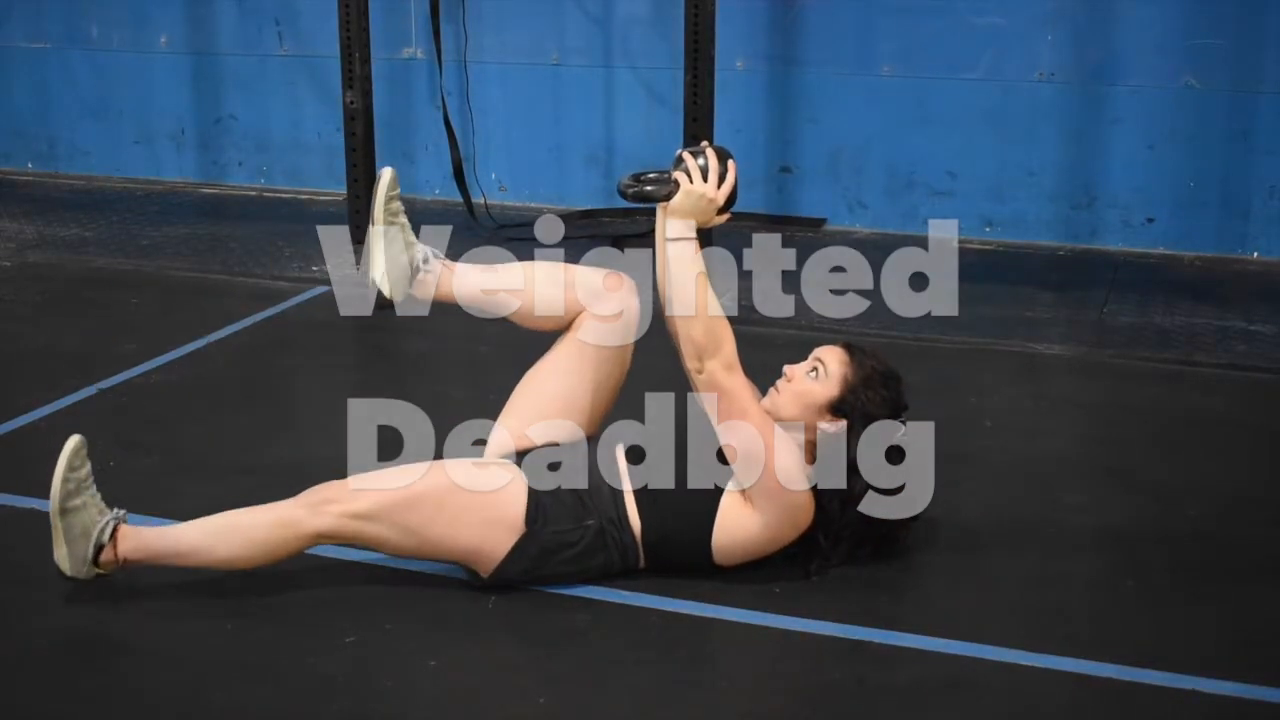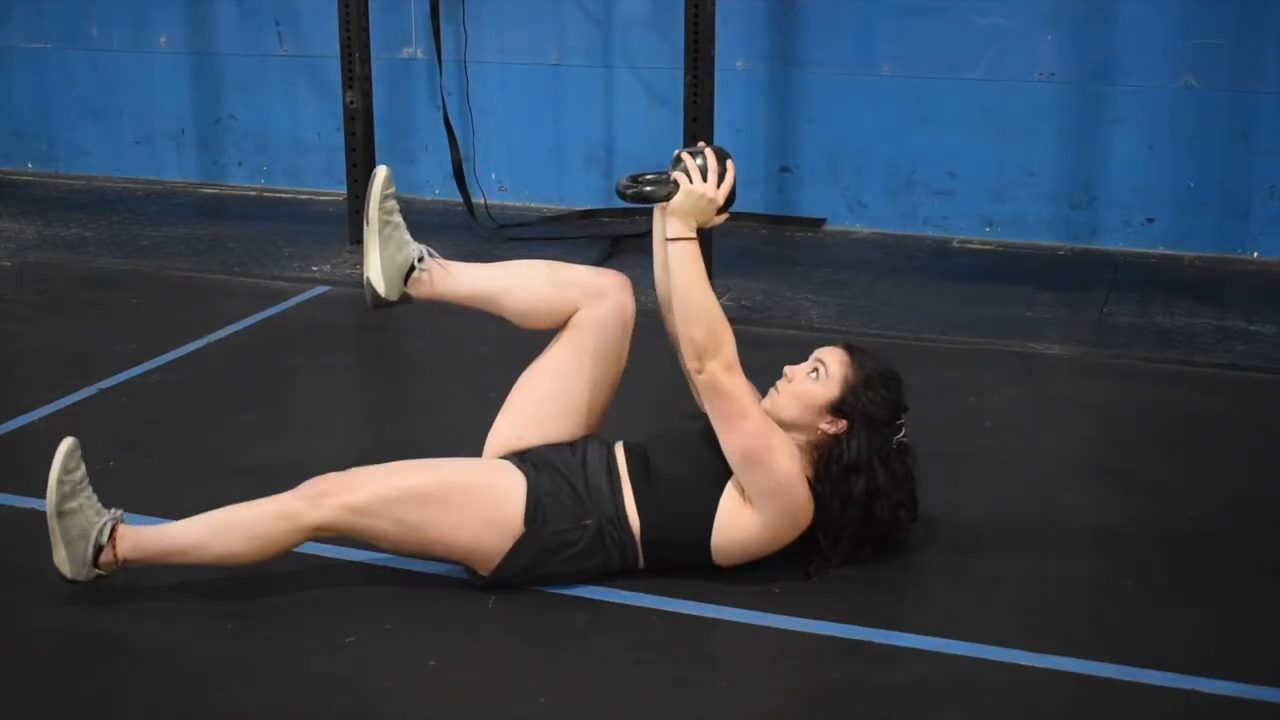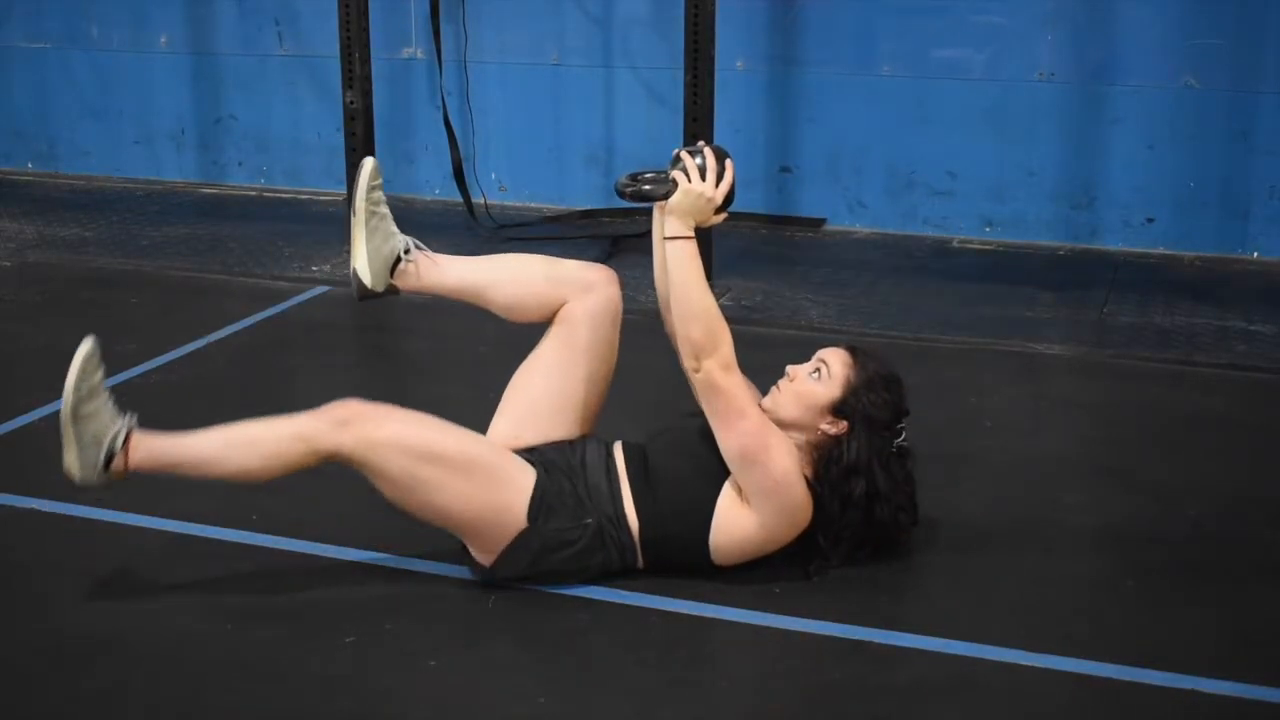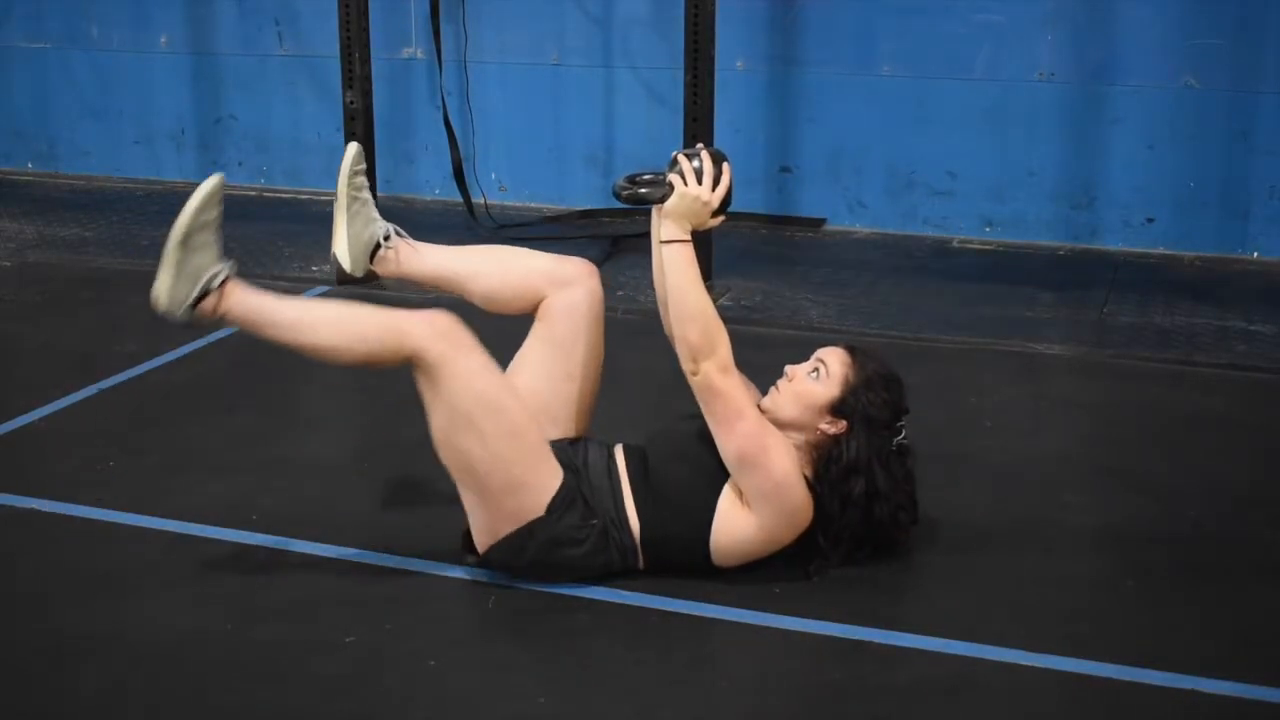
dt=0.2s
person 1, frame 1
left shoulder: (786, 494)
right shoulder: (760, 446)
left elbow: (708, 367)
right elbow: (706, 354)
left wrist: (684, 229)
right wrist: (672, 224)
left hip: (545, 528)
right hip: (542, 470)
left knee: (325, 506)
right knee: (610, 295)
left ankle: (112, 543)
right ankle: (422, 276)
person 1, frame 2
left shoulder: (785, 496)
right shoulder: (758, 447)
left elbow: (709, 367)
right elbow: (697, 346)
left wrist: (683, 227)
right wrist: (668, 222)
left hip: (544, 527)
right hip: (543, 469)
left knee: (323, 499)
right knee: (605, 292)
left ankle: (110, 544)
right ankle: (415, 273)
person 1, frame 3
left shoulder: (785, 498)
right shoulder: (761, 446)
left elbow: (709, 367)
right elbow: (703, 351)
left wrist: (679, 228)
right wrist: (670, 221)
left hip: (544, 528)
right hip: (548, 470)
left knee: (347, 423)
right knee: (593, 287)
left ankle: (126, 450)
right ankle: (403, 266)
person 1, frame 4
left shoulder: (786, 499)
right shoulder: (769, 445)
left elbow: (706, 369)
right elbow: (702, 351)
left wrist: (676, 230)
right wrist: (669, 224)
left hip: (552, 528)
right hip: (562, 474)
left knee: (434, 336)
right knee: (573, 278)
left ankle: (217, 295)
right ankle: (381, 251)
